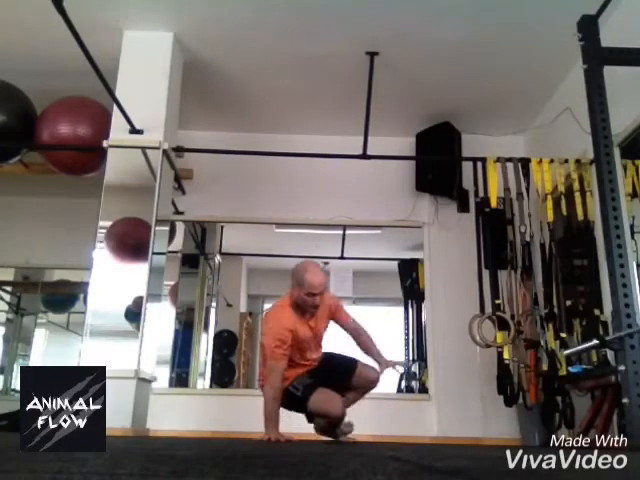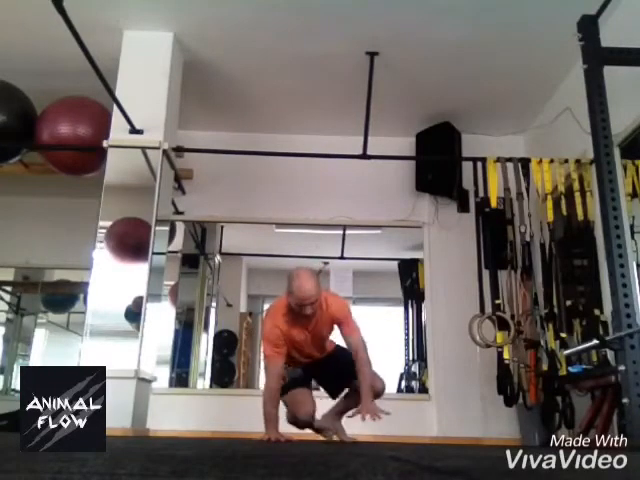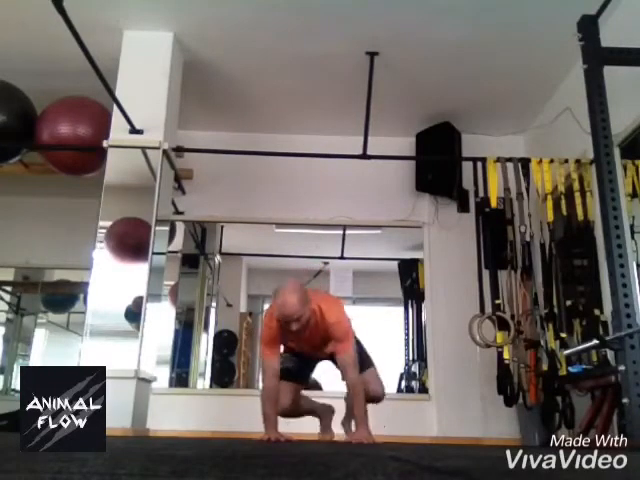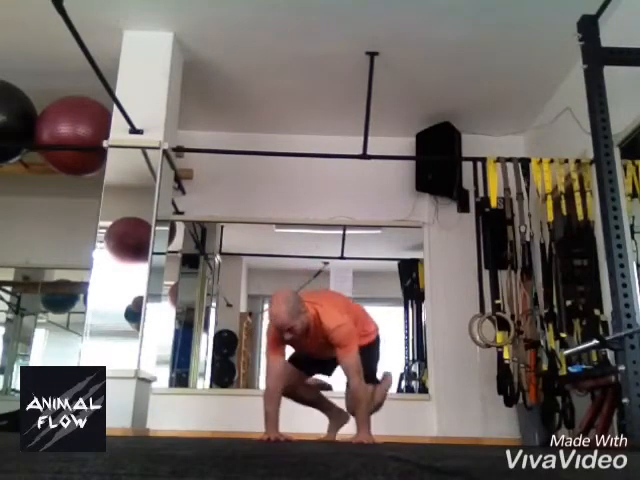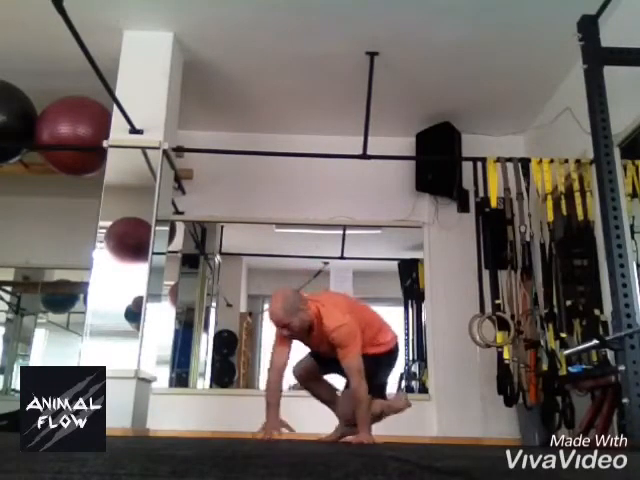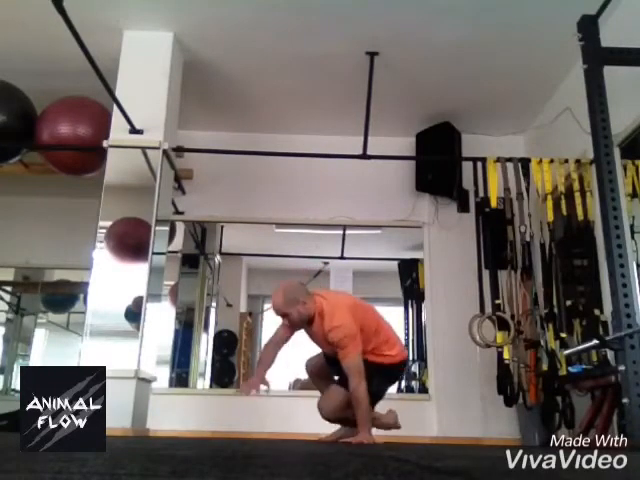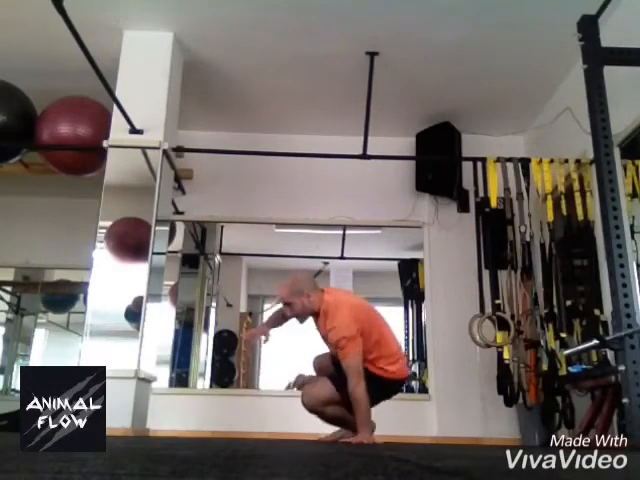
dt=0.2s
person 1, frame 1
left shoulder: (327, 301)
right shoulder: (280, 321)
left elbow: (355, 329)
right elbow: (273, 378)
left wrist: (380, 359)
right wrist: (271, 430)
left hip: (316, 362)
right hip: (289, 378)
left knee: (370, 377)
right knee: (334, 409)
left ankle: (329, 422)
right ankle: (326, 426)
person 1, frame 2
left shoulder: (334, 304)
right shoulder: (277, 318)
left elbow: (360, 351)
right elbow: (273, 377)
left wrist: (367, 401)
right wrist: (271, 429)
left hip: (326, 352)
right hip: (292, 361)
left knee: (376, 387)
right knee: (303, 414)
left ankle: (333, 416)
right ankle: (310, 421)
person 1, frame 3
left shoulder: (332, 315)
right shoulder: (272, 323)
left elbow: (351, 374)
right elbow: (270, 379)
left wrist: (362, 428)
right wrist: (271, 429)
left hip: (334, 341)
right hip: (298, 350)
left knee: (375, 392)
right knee: (283, 407)
left ankle: (349, 413)
right ankle: (322, 412)
person 1, frame 4
left shoulder: (335, 321)
right shoulder: (279, 323)
left elbow: (355, 379)
right elbow: (274, 378)
left wrist: (363, 432)
right wrist: (271, 429)
left hip: (361, 339)
left knee: (357, 408)
right knee: (284, 384)
left ankle: (382, 385)
right ankle: (335, 414)
person 1, frame 5
left shoulder: (337, 323)
right shoulder: (288, 320)
left elbow: (357, 380)
right elbow: (276, 368)
left wrist: (365, 433)
right wrist: (272, 417)
left hip: (378, 347)
left knee: (349, 414)
right knee: (301, 372)
left ankle: (396, 404)
right ankle: (353, 422)
person 1, frame 6
left shoulder: (338, 322)
right shoulder: (306, 307)
left elbow: (356, 380)
right elbow: (274, 342)
left wrist: (364, 432)
right wrist: (259, 375)
left hip: (387, 359)
right hip: (366, 348)
left knee: (328, 408)
right knee: (313, 367)
left ankle: (382, 420)
right ankle: (354, 423)
person 1, frame 7
left shoulder: (340, 322)
right shoulder: (325, 296)
left elbow: (356, 381)
right elbow: (285, 313)
left wrist: (364, 433)
right wrist: (265, 326)
left hip: (386, 375)
right hip: (374, 358)
left knee: (310, 397)
right knee: (320, 364)
left ankle: (364, 428)
right ankle: (351, 423)
